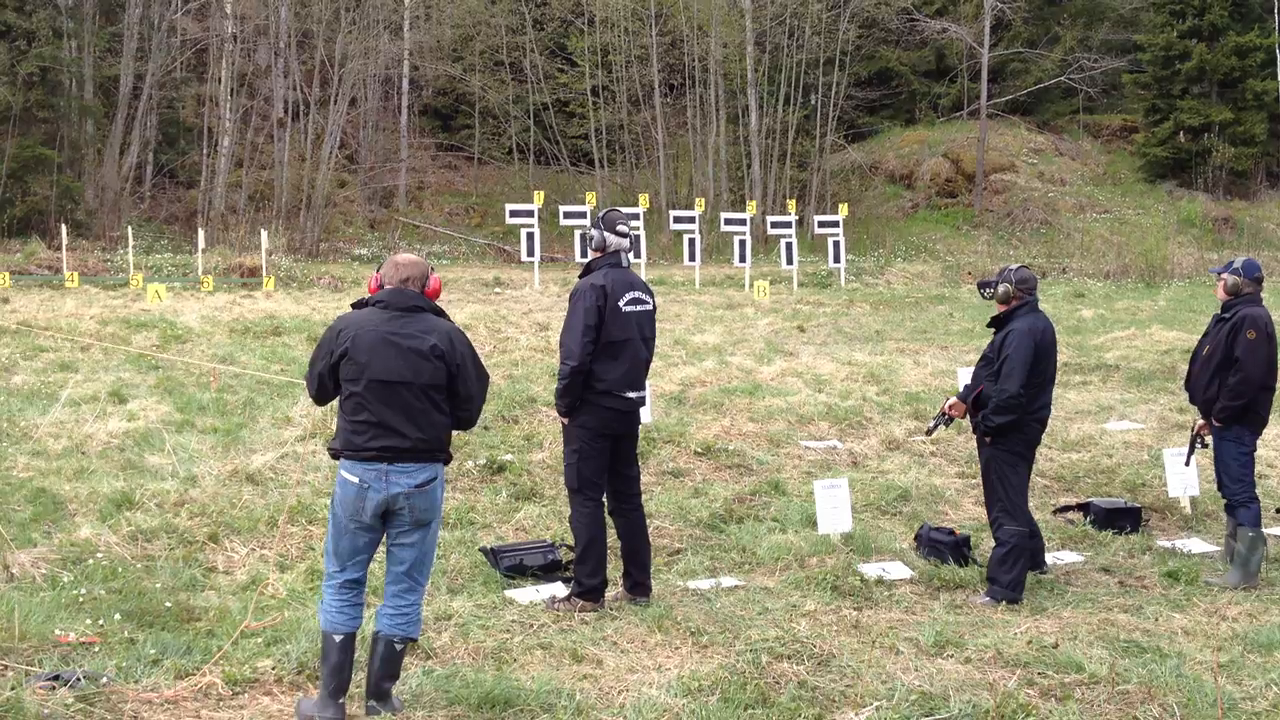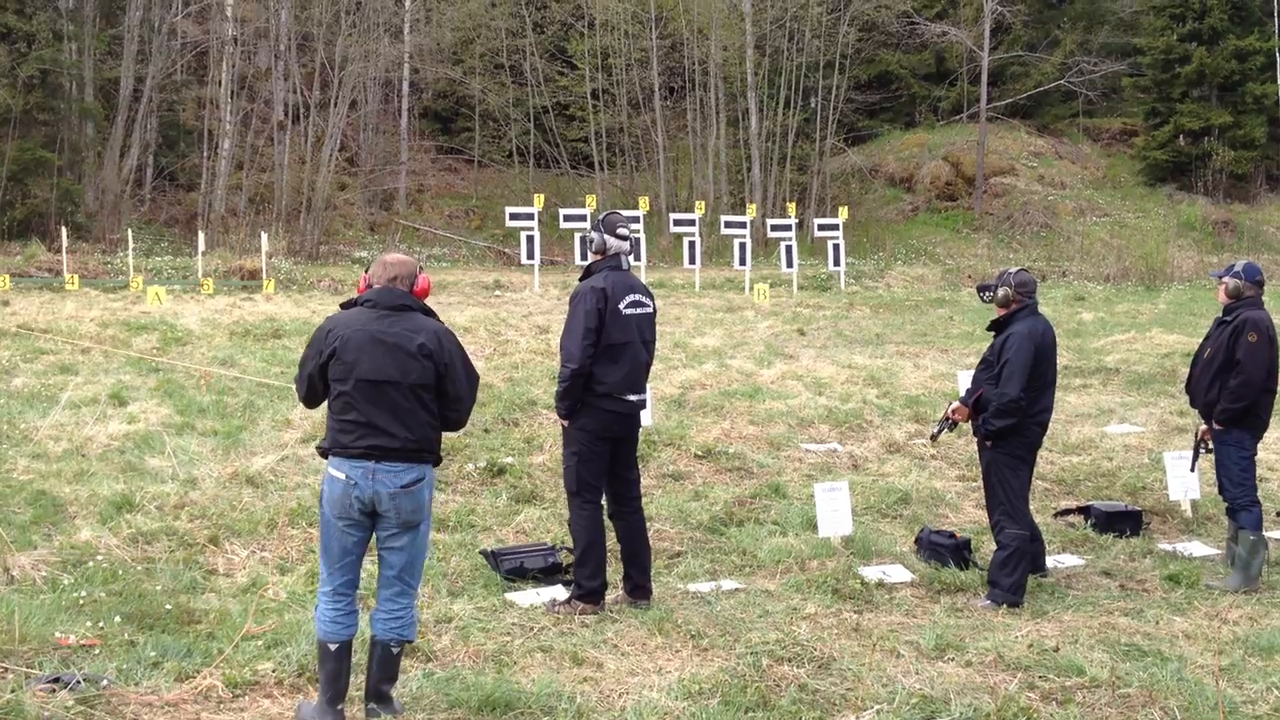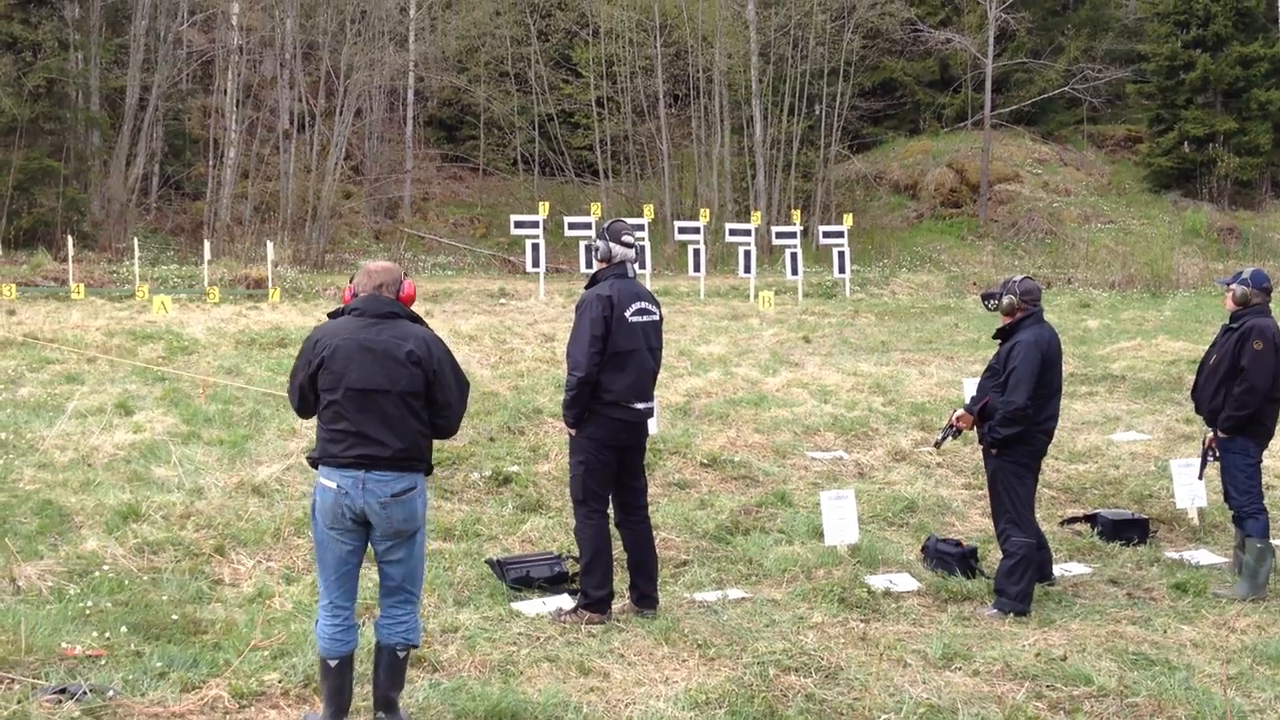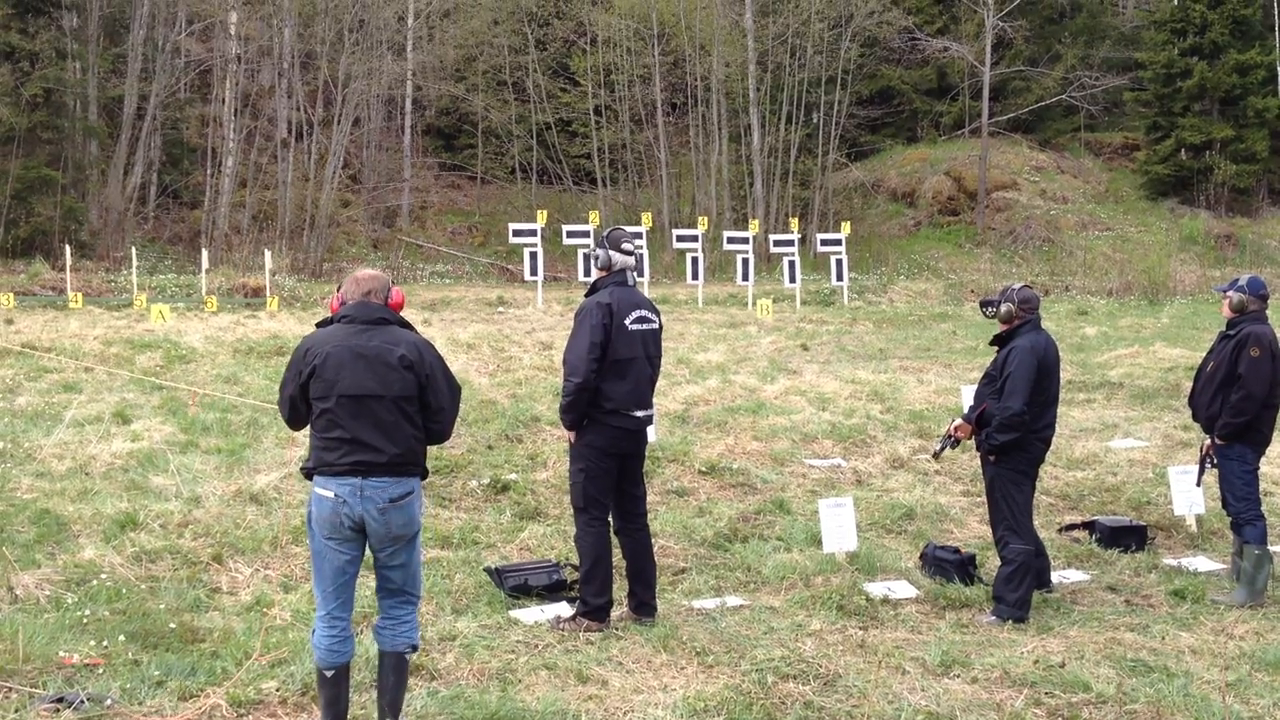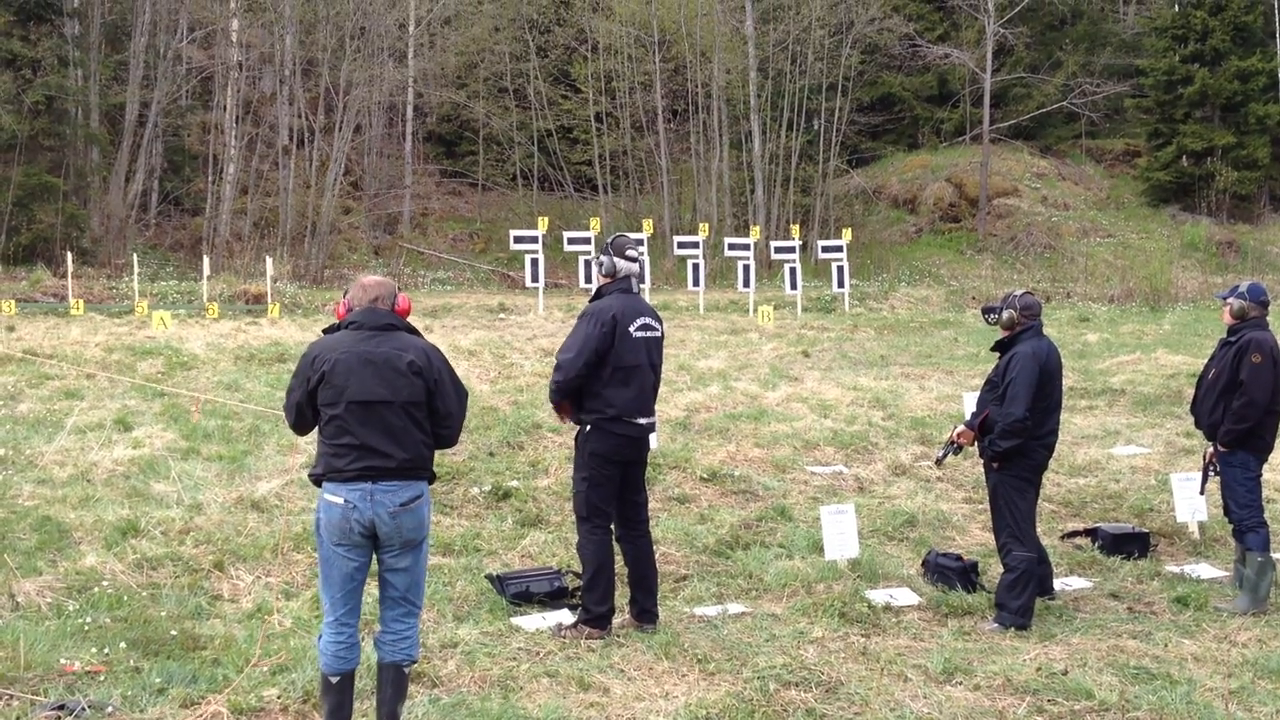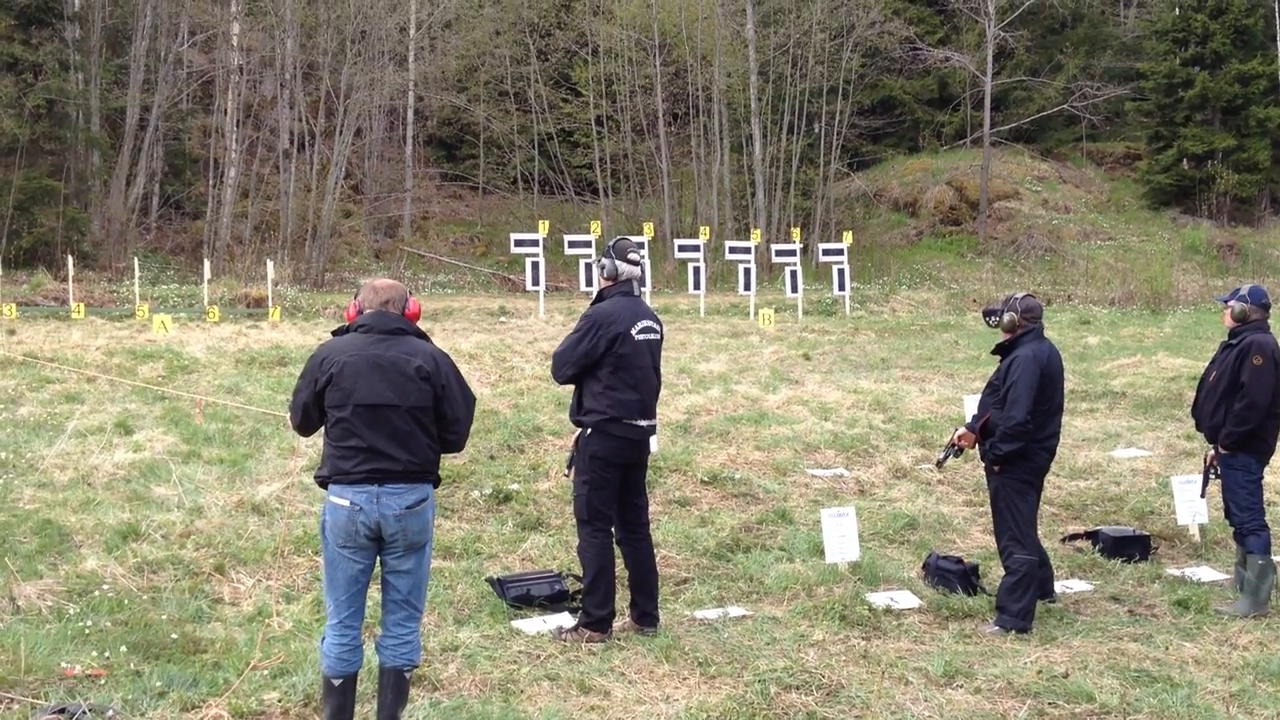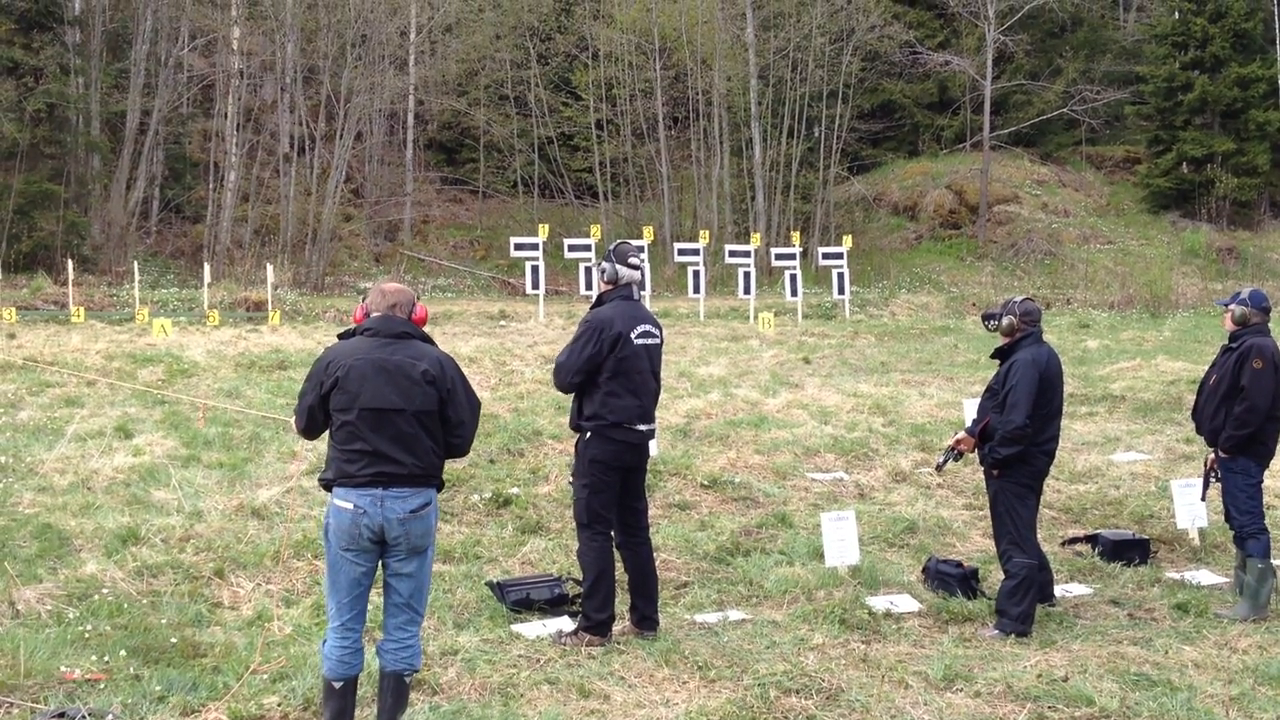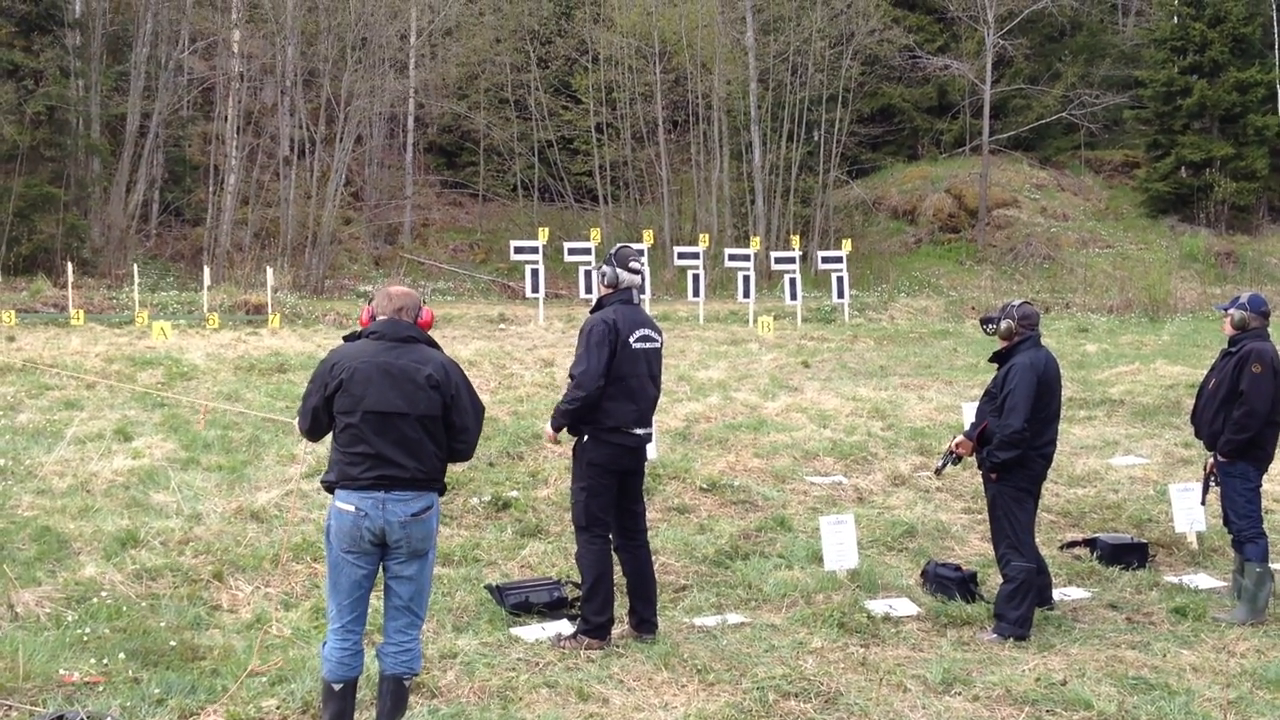
dt=0.3s
person 1, frame 1
left shoulder: (347, 328)
right shoulder: (446, 335)
left elbow: (318, 390)
right elbow: (468, 412)
left hip: (359, 473)
right hip: (421, 477)
left knee: (342, 583)
right knee: (404, 590)
person 1, frame 2
left shoulder: (336, 328)
right shoulder: (435, 335)
left elbow: (308, 393)
right elbow: (458, 413)
left hip: (346, 473)
right hip: (409, 478)
left knee: (336, 591)
right knee: (397, 594)
person 1, frame 3
left shoulder: (324, 337)
right shoulder: (423, 342)
left elbow: (301, 405)
right elbow: (449, 420)
left hip: (337, 483)
right hip: (401, 485)
left knee: (335, 604)
right knee: (399, 602)
person 1, frame 4
left shoulder: (314, 346)
right shoulder: (415, 347)
left elbow: (292, 415)
right elbow: (442, 425)
left hip: (333, 491)
right hip: (397, 491)
left knee: (333, 613)
right knee: (400, 606)
person 1, frame 5
left shoulder: (322, 352)
right shoulder: (422, 353)
left elbow: (298, 421)
right elbow: (449, 430)
left hip: (341, 497)
right hip: (406, 496)
left knee: (339, 620)
right knee: (400, 617)
person 1, frame 6
left shoulder: (330, 354)
right shoulder: (431, 357)
left elbow: (302, 421)
right elbow: (456, 435)
left hip: (347, 498)
right hip: (411, 499)
left knee: (342, 623)
right knee: (402, 622)
person 1, frame 7
left shoulder: (336, 358)
right shoulder: (436, 362)
left elbow: (306, 425)
right elbow: (460, 440)
left hip: (351, 502)
right hip: (415, 503)
left knee: (344, 626)
right knee: (403, 626)
person 1, frame 8
left shoulder: (341, 360)
right shoulder: (441, 367)
left elbow: (309, 427)
right elbow: (464, 445)
left hip: (353, 504)
right hip: (416, 507)
left knee: (344, 627)
right knee: (403, 630)
person 2, frame 1
left shoulder: (593, 286)
right shoulder: (641, 289)
left elbow: (575, 354)
left wrist: (564, 403)
left hip: (592, 408)
right hip: (628, 406)
left knee: (586, 498)
right knee: (627, 496)
left ankle: (588, 592)
right ankle: (637, 585)
person 2, frame 2
left shoulder: (593, 290)
right shoulder: (642, 292)
left elbow: (576, 357)
left wrist: (564, 407)
left hip: (593, 411)
right hip: (630, 409)
left knee: (584, 501)
right knee: (626, 499)
left ankle: (587, 595)
right ankle: (637, 588)
person 2, frame 3
left shoulder: (599, 297)
right shoulder: (648, 300)
left elbow: (582, 365)
left wrist: (572, 414)
left hip: (600, 419)
right hip: (636, 417)
left knee: (591, 509)
right knee: (634, 508)
left ankle: (594, 604)
right ankle: (644, 597)
person 2, frame 4
left shoulder: (599, 305)
right shoulder: (647, 308)
left elbow: (580, 370)
left wrist: (569, 417)
left hip: (600, 427)
right hip: (636, 425)
left knee: (592, 518)
right knee: (632, 515)
left ankle: (593, 612)
right ankle: (642, 605)
person 2, frame 5
left shoulder: (601, 312)
right shoulder: (650, 315)
left elbow: (570, 368)
left wrist: (561, 399)
left hip: (602, 433)
right hip: (639, 431)
left knee: (594, 525)
right knee: (635, 522)
left ankle: (595, 620)
right ankle: (644, 612)
person 2, frame 6
left shoulder: (604, 314)
right shoulder: (650, 318)
left elbow: (562, 367)
left wrist: (587, 360)
left hip: (604, 436)
right hip: (639, 434)
left knee: (595, 528)
right knee: (635, 525)
left ankle: (595, 623)
right ankle: (645, 615)
person 2, frame 7
left shoulder: (603, 319)
right shoulder: (650, 322)
left elbow: (565, 376)
left wrist: (587, 367)
left hip: (603, 440)
right hip: (639, 438)
left knee: (594, 531)
right knee: (634, 529)
left ankle: (595, 626)
right ankle: (645, 619)
person 2, frame 8
left shoulder: (603, 322)
right shoulder: (650, 327)
left elbow: (584, 387)
left wrist: (557, 422)
left hip: (601, 443)
right hip: (636, 442)
left knee: (593, 534)
right knee: (632, 532)
left ankle: (594, 630)
right ankle: (644, 622)
person 3, frame 1
left shoulder: (1021, 331)
right shoulder: (1033, 323)
left elbow: (1010, 391)
right elbow: (993, 375)
left wrist: (987, 426)
right wrist: (965, 398)
left hip: (1007, 432)
right hip: (1019, 428)
left knee: (1006, 507)
right knee: (1012, 499)
left ankle: (1004, 588)
right ankle: (1032, 557)
person 3, frame 2
left shoulder: (1020, 334)
right shoulder: (1033, 326)
left elbow: (1010, 394)
right elbow: (993, 378)
left wrist: (988, 429)
right wrist: (967, 402)
left hip: (1008, 435)
right hip: (1021, 431)
left knee: (1006, 511)
right knee: (1014, 502)
left ankle: (1005, 591)
right ankle: (1032, 561)
person 3, frame 3
left shoulder: (1027, 342)
right shoulder: (1037, 333)
left elbow: (1017, 402)
right elbow: (999, 386)
left wrist: (994, 437)
right wrist: (973, 409)
left hip: (1013, 443)
right hip: (1024, 439)
left knee: (1012, 519)
right knee: (1019, 510)
left ankle: (1012, 600)
right ankle: (1040, 569)
person 3, frame 4
left shoulder: (1023, 348)
right shoulder: (1037, 341)
left elbow: (1013, 409)
right elbow: (997, 394)
left wrist: (991, 444)
right wrist: (971, 418)
left hip: (1012, 450)
right hip: (1025, 445)
left knee: (1010, 525)
right knee: (1017, 517)
left ankle: (1010, 606)
right ankle: (1038, 576)
person 3, frame 5
left shoulder: (1024, 354)
right shoulder: (1039, 348)
left elbow: (1015, 415)
right elbow: (999, 401)
left wrist: (994, 450)
right wrist: (973, 425)
left hip: (1014, 457)
right hip: (1028, 452)
left knee: (1013, 533)
right knee: (1020, 525)
left ankle: (1013, 614)
right ankle: (1040, 584)
person 3, frame 6
left shoulder: (1025, 357)
right shoulder: (1040, 350)
left elbow: (1016, 418)
right elbow: (1001, 404)
left wrist: (995, 454)
right wrist: (974, 428)
left hip: (1016, 459)
right hip: (1030, 455)
left knee: (1014, 536)
right knee: (1022, 528)
left ankle: (1013, 617)
right ankle: (1041, 587)
person 3, frame 7
left shoulder: (1024, 361)
right shoulder: (1039, 354)
left elbow: (1016, 422)
right elbow: (1001, 408)
left wrist: (995, 458)
right wrist: (974, 432)
left hip: (1015, 464)
right hip: (1029, 459)
left knee: (1014, 540)
right knee: (1021, 531)
left ankle: (1013, 620)
right ankle: (1041, 590)
person 3, frame 8
left shoulder: (1023, 365)
right shoulder: (1039, 358)
left elbow: (1014, 426)
right elbow: (999, 411)
left wrist: (993, 462)
right wrist: (972, 435)
left hip: (1013, 467)
right hip: (1028, 462)
left knee: (1012, 543)
right knee: (1020, 535)
left ankle: (1011, 624)
right ankle: (1039, 594)
person 4, frame 1
left shoulder: (1251, 319)
right shoulder: (1231, 316)
left elbow: (1247, 374)
left wrist: (1220, 414)
right wrist: (1208, 413)
left hip: (1236, 422)
right hip: (1226, 421)
left knee: (1240, 492)
right knee: (1231, 490)
left ankle: (1244, 571)
right ankle: (1233, 557)
person 4, frame 2
left shoulder: (1252, 323)
right shoulder: (1232, 319)
left elbow: (1248, 378)
left wrist: (1221, 418)
right wrist: (1211, 418)
left hip: (1237, 425)
right hip: (1226, 424)
left knee: (1241, 495)
right knee: (1233, 493)
left ankle: (1245, 575)
right ankle: (1235, 561)
person 4, frame 3
right shoulder: (1240, 326)
left elbow: (1253, 385)
left wrist: (1226, 425)
right wrist: (1217, 425)
left hip: (1242, 433)
right hip: (1233, 432)
left knee: (1248, 504)
right knee: (1239, 502)
left ankle: (1253, 583)
right ankle: (1242, 570)
person 4, frame 4
right shoulder: (1237, 333)
left elbow: (1250, 392)
left wrist: (1223, 432)
right wrist: (1215, 433)
left hip: (1240, 440)
right hip: (1230, 438)
left knee: (1245, 509)
right knee: (1237, 507)
left ankle: (1251, 589)
right ankle: (1240, 574)
person 4, frame 5
right shoulder: (1237, 340)
left elbow: (1252, 399)
left wrist: (1225, 439)
right wrist: (1217, 439)
left hip: (1242, 447)
right hip: (1232, 445)
left knee: (1247, 516)
right knee: (1238, 514)
right ankle: (1242, 582)
person 4, frame 6
right shoulder: (1239, 342)
left wrist: (1227, 441)
right wrist: (1218, 442)
left hip: (1244, 449)
right hip: (1234, 447)
left knee: (1249, 519)
right knee: (1239, 517)
right ankle: (1243, 584)
person 4, frame 7
right shoulder: (1239, 346)
left wrist: (1227, 445)
right wrist: (1218, 446)
left hip: (1243, 453)
right hip: (1233, 452)
left knee: (1248, 523)
right knee: (1239, 521)
right ankle: (1243, 587)
person 4, frame 8
right shoulder: (1238, 351)
left elbow: (1252, 409)
left wrist: (1225, 449)
right wrist: (1217, 450)
left hip: (1242, 457)
right hip: (1232, 456)
left knee: (1247, 527)
right knee: (1238, 524)
left ankle: (1252, 606)
right ankle: (1241, 591)
